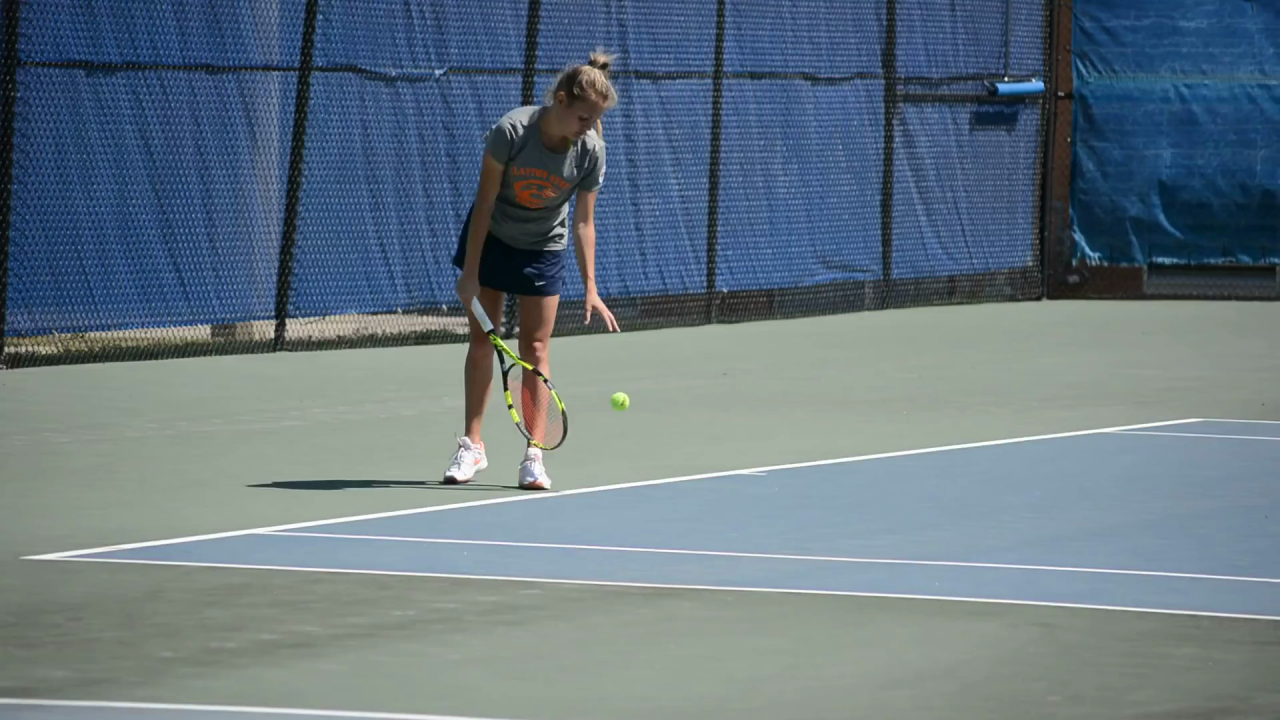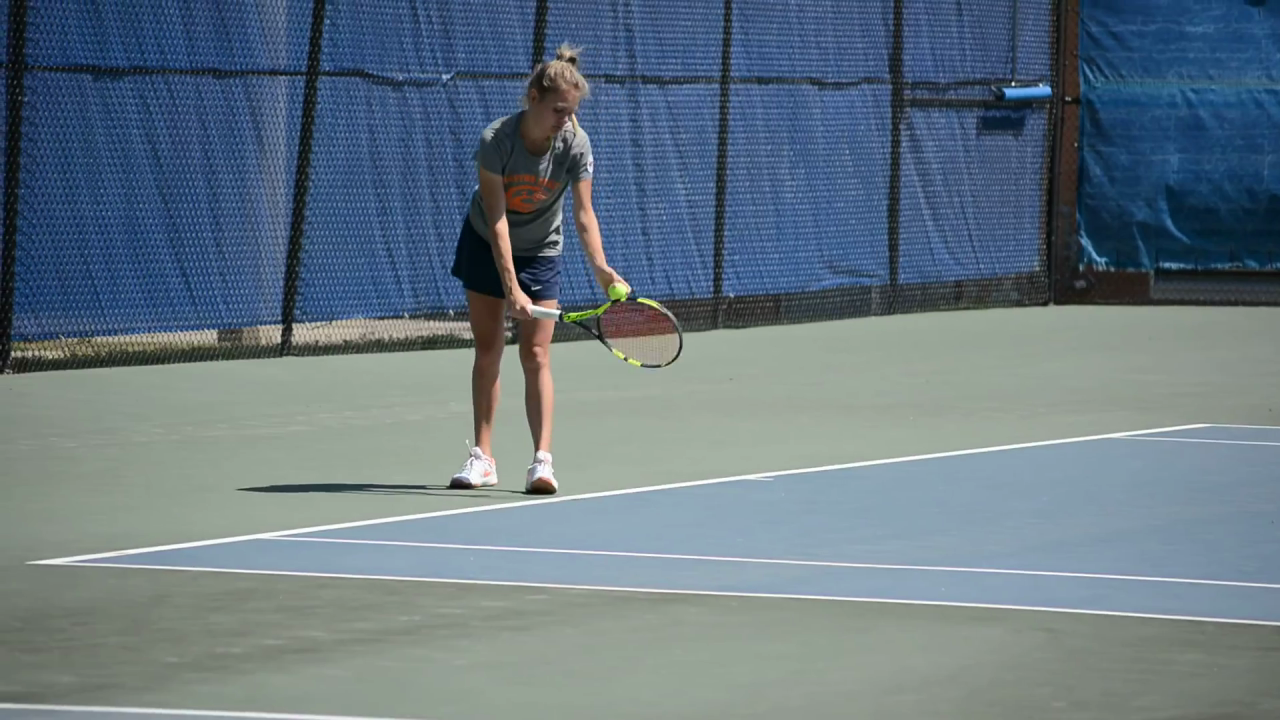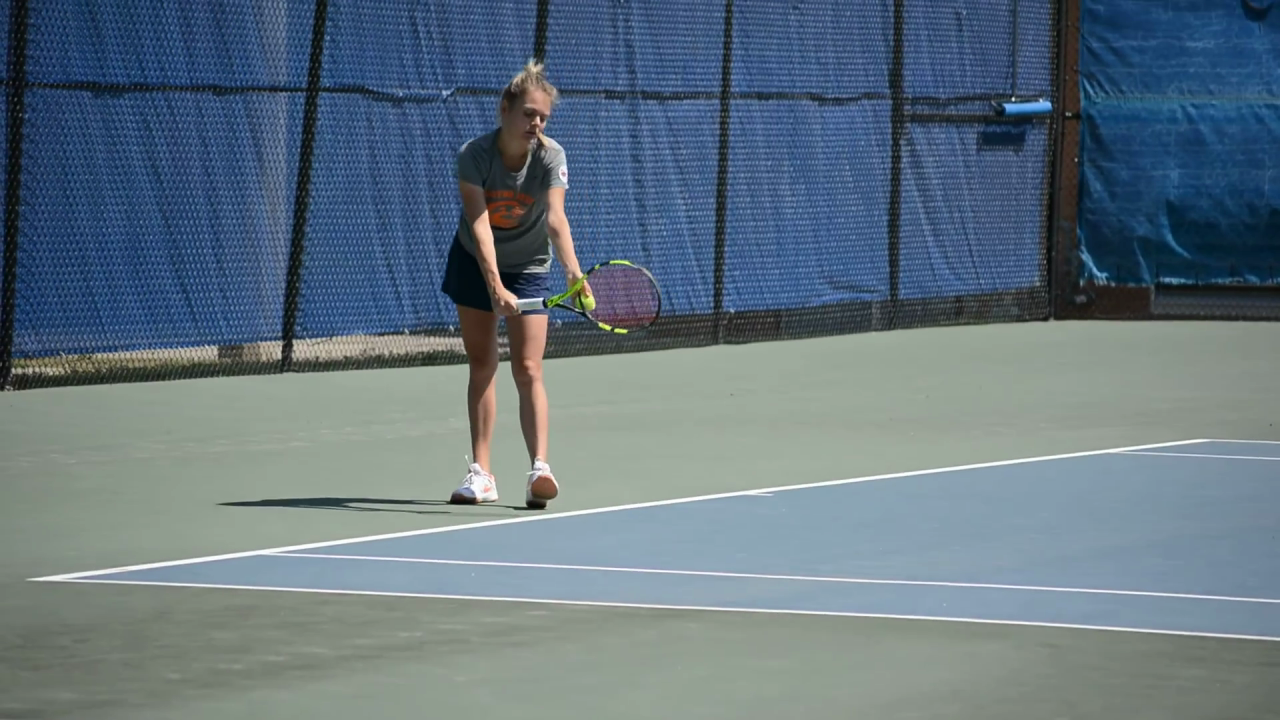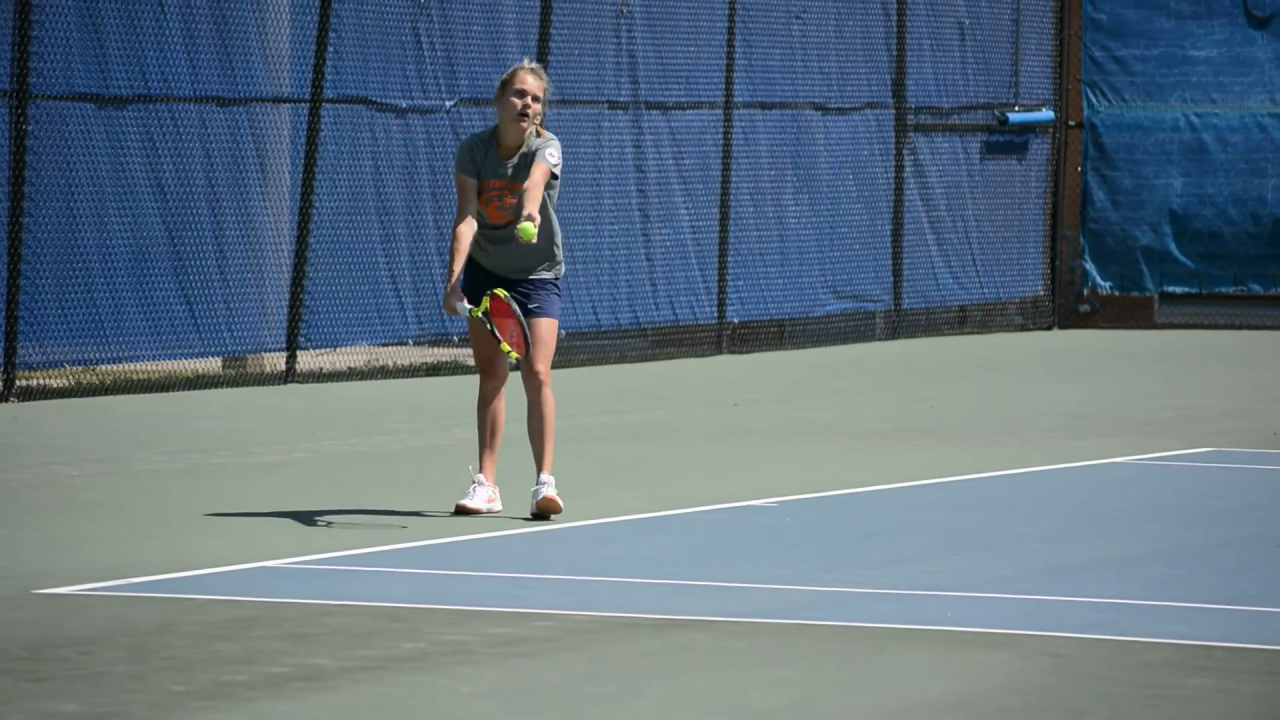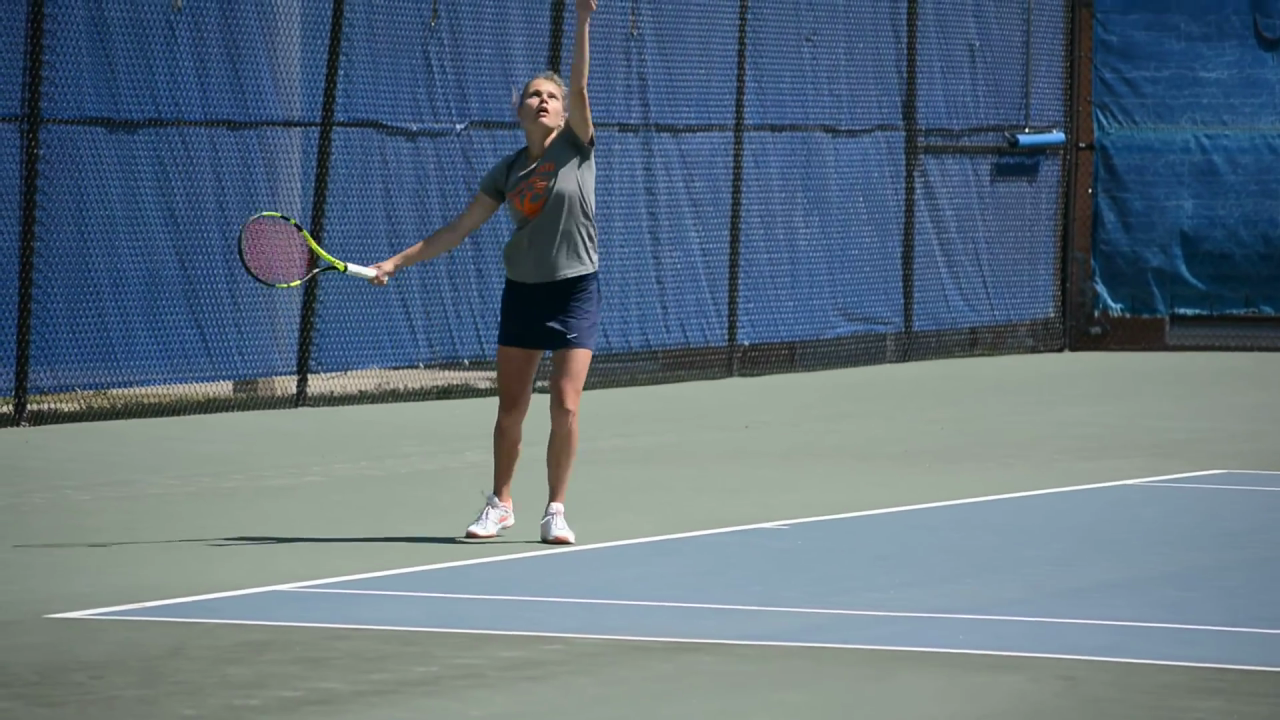
dt=0.3s
person 1, frame 1
left shoulder: (591, 150)
right shoulder: (511, 130)
left elbow: (584, 222)
right elbow: (485, 202)
left wrist: (590, 288)
right wrist: (470, 273)
left hip: (543, 249)
right hip: (490, 239)
left knee: (536, 350)
right knee: (481, 342)
left ankle: (533, 457)
right ankle: (471, 445)
person 1, frame 2
left shoulder: (575, 144)
right shoulder: (495, 139)
left elbow: (583, 211)
right elbow: (495, 217)
left wrist: (601, 265)
right wrist: (511, 286)
left hip: (540, 254)
right hip: (487, 247)
left knee: (535, 355)
right knee: (487, 350)
left ankle: (541, 459)
right ankle: (482, 456)
person 1, frame 3
left shoulder: (550, 156)
right shoulder: (473, 154)
left elbow: (555, 219)
right elbow: (479, 224)
left wrist: (574, 272)
right wrist: (494, 286)
left hip: (529, 269)
right hip: (475, 264)
left knee: (528, 368)
right knee: (482, 365)
left ankle: (539, 468)
right ankle: (481, 472)
person 1, frame 4
left shoulder: (546, 146)
right shoulder: (472, 150)
left elbow: (534, 184)
right elbow: (466, 220)
left wrist: (529, 208)
right wrist: (453, 280)
left hip: (539, 275)
right hip: (485, 271)
left knee: (537, 373)
right knee: (491, 376)
left ankle: (545, 482)
right ankle: (486, 483)
person 1, frame 5
left shoulder: (576, 148)
right shoulder: (505, 171)
left elbow: (579, 87)
right elbow: (458, 230)
right wrist: (395, 262)
left hip: (575, 291)
right hip: (523, 293)
left knee: (565, 404)
right knee: (511, 409)
left ankle: (555, 511)
right ankle: (500, 502)
